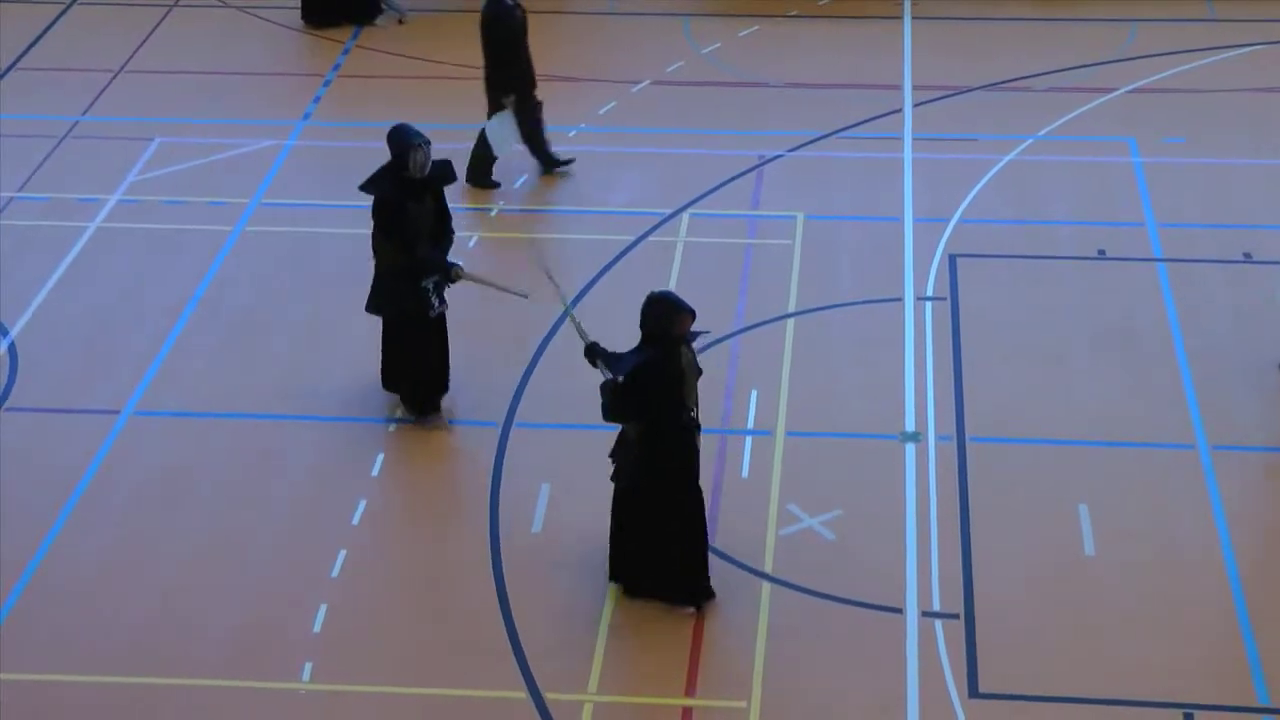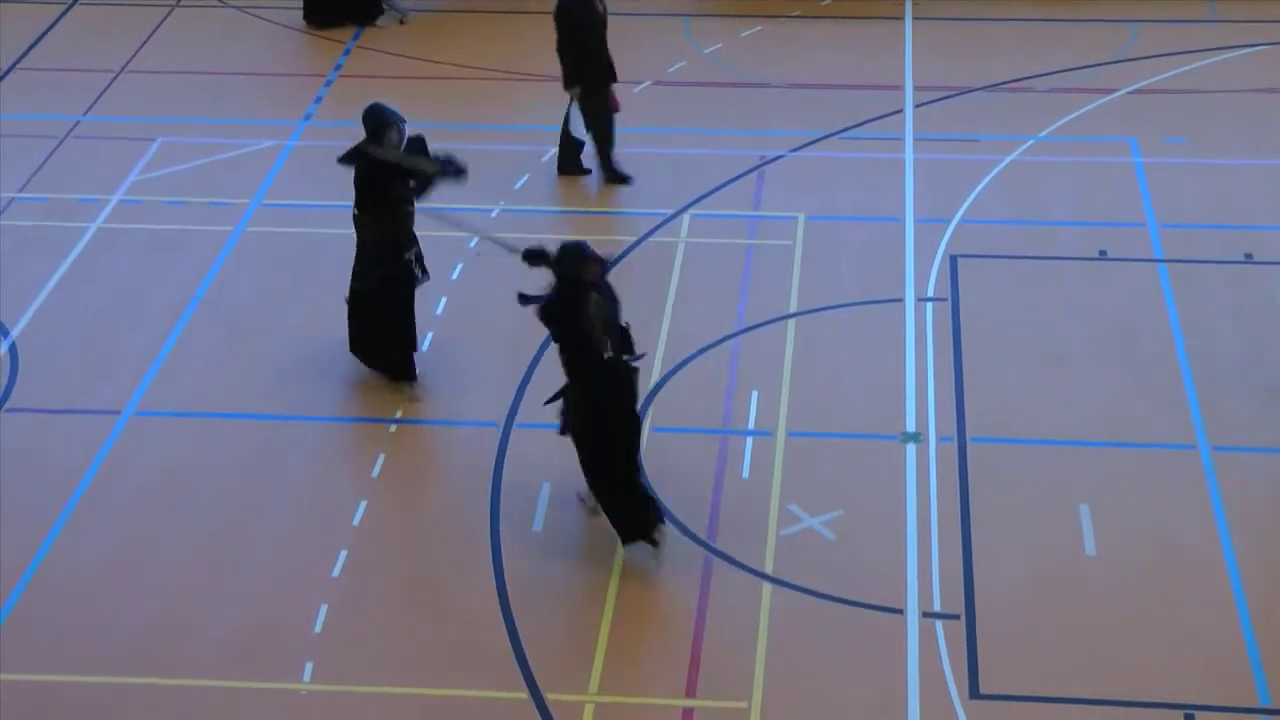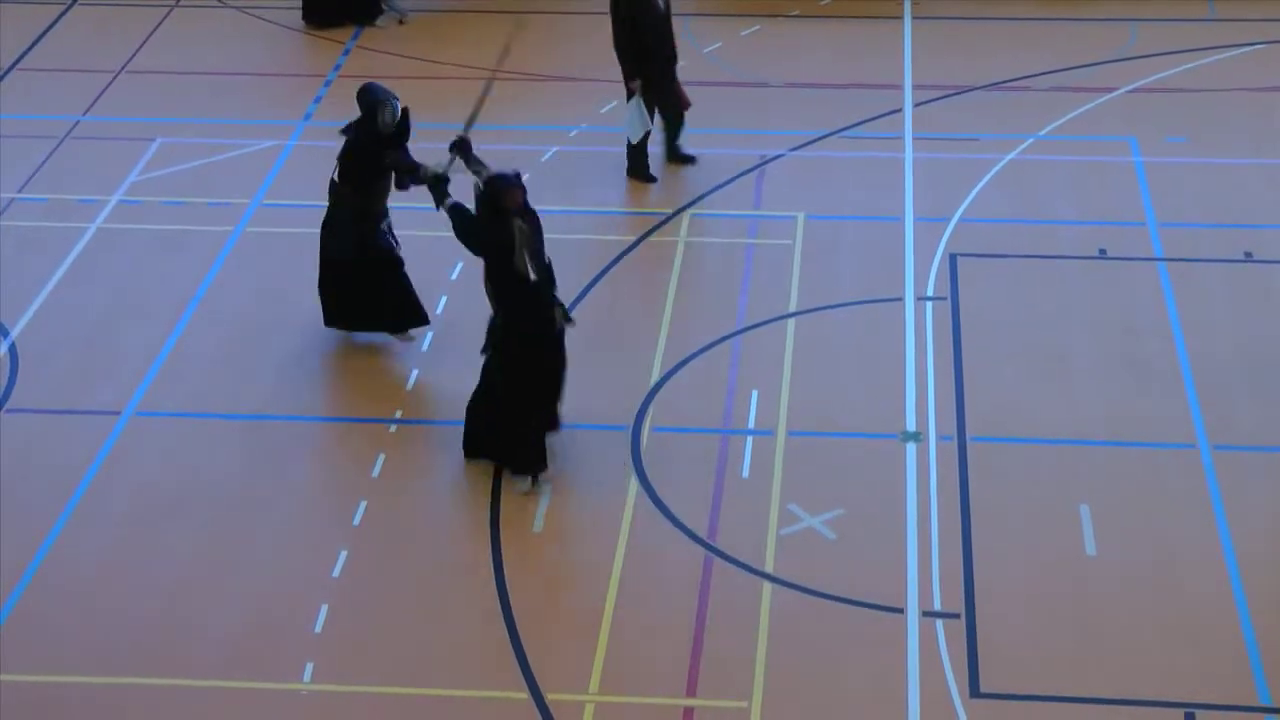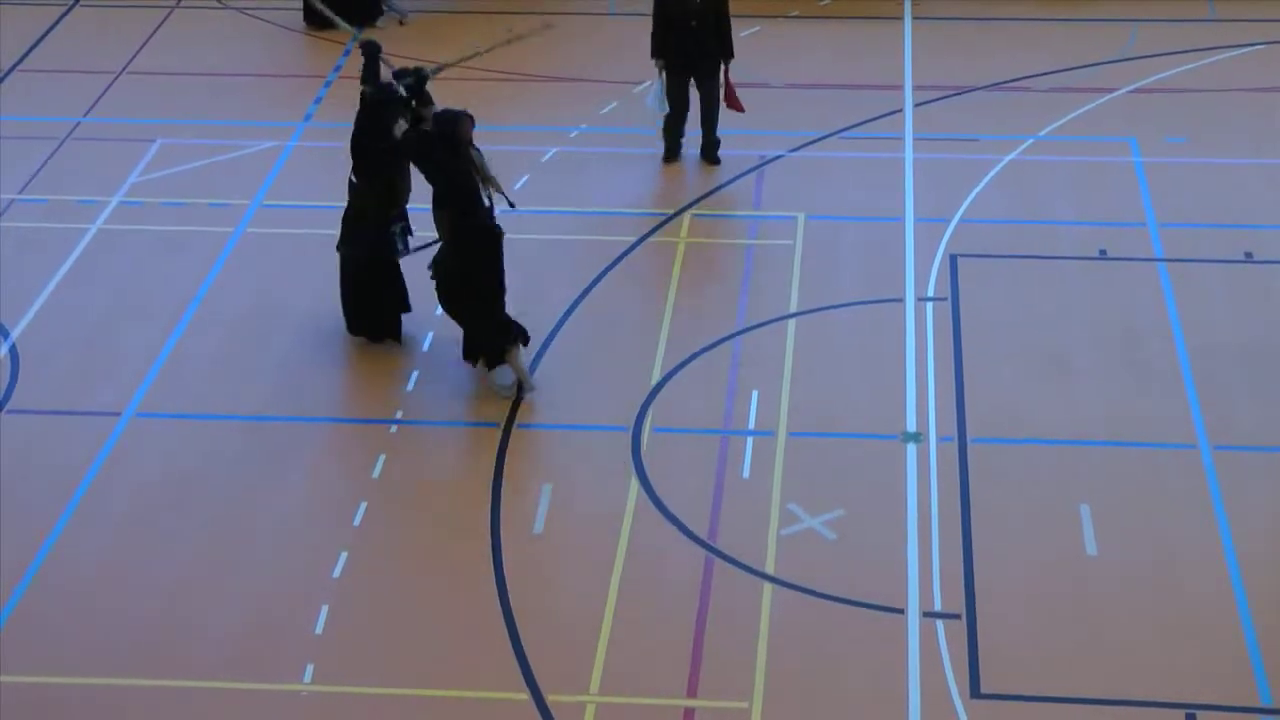
dt=0.4s
person 1, frame 1
left shoulder: (650, 366)
right shoulder: (679, 352)
left elbow: (614, 411)
left wrist: (614, 391)
right wrist: (604, 356)
left hip: (658, 453)
right hip: (678, 445)
left knee: (665, 520)
left ankle: (690, 590)
person 1, frame 2
left shoulder: (562, 309)
right shoulder: (603, 293)
right wrist: (547, 258)
left hip: (592, 395)
right hip: (621, 386)
left knee: (605, 462)
right knee: (618, 451)
left ankle: (646, 519)
person 1, frame 3
left shoulder: (490, 234)
right shoulder: (529, 219)
left elbow: (463, 221)
right elbow: (495, 187)
left wrist: (438, 190)
right wrist: (469, 157)
left hip: (515, 324)
right hip: (547, 315)
left knee: (507, 393)
right knee: (544, 377)
left ankle: (527, 466)
person 1, frame 4
left shoulder: (447, 165)
right shoulder: (466, 155)
right elbow: (441, 136)
left hip: (467, 250)
right hip: (485, 244)
left knee: (476, 309)
right knee: (485, 306)
left ankle: (511, 363)
person 2, frame 1
left shoulder: (431, 182)
right shoulder: (388, 195)
left elbow: (444, 227)
right elbow: (407, 244)
left wrist: (438, 259)
right wrist: (445, 266)
left hip: (427, 267)
right hip: (398, 272)
left knee: (433, 328)
right knee: (407, 333)
left ankle: (428, 389)
right ankle: (416, 396)
person 2, frame 2
left shoulder: (406, 156)
right shoulder: (368, 169)
left wrist: (445, 167)
left hip: (402, 241)
right hip: (377, 247)
left knee: (400, 302)
right knee: (389, 307)
right ankle: (395, 366)
person 2, frame 3
left shoulder: (390, 137)
right shoulder: (357, 143)
left elbow: (403, 170)
left hip: (372, 213)
right hip: (350, 218)
left knee: (384, 265)
person 2, frame 4
left shoulder: (393, 139)
right shoulder: (369, 138)
left hip: (386, 214)
right hip: (368, 218)
left knee: (383, 266)
right knee: (369, 270)
left ankle: (383, 322)
right ankle: (372, 324)
